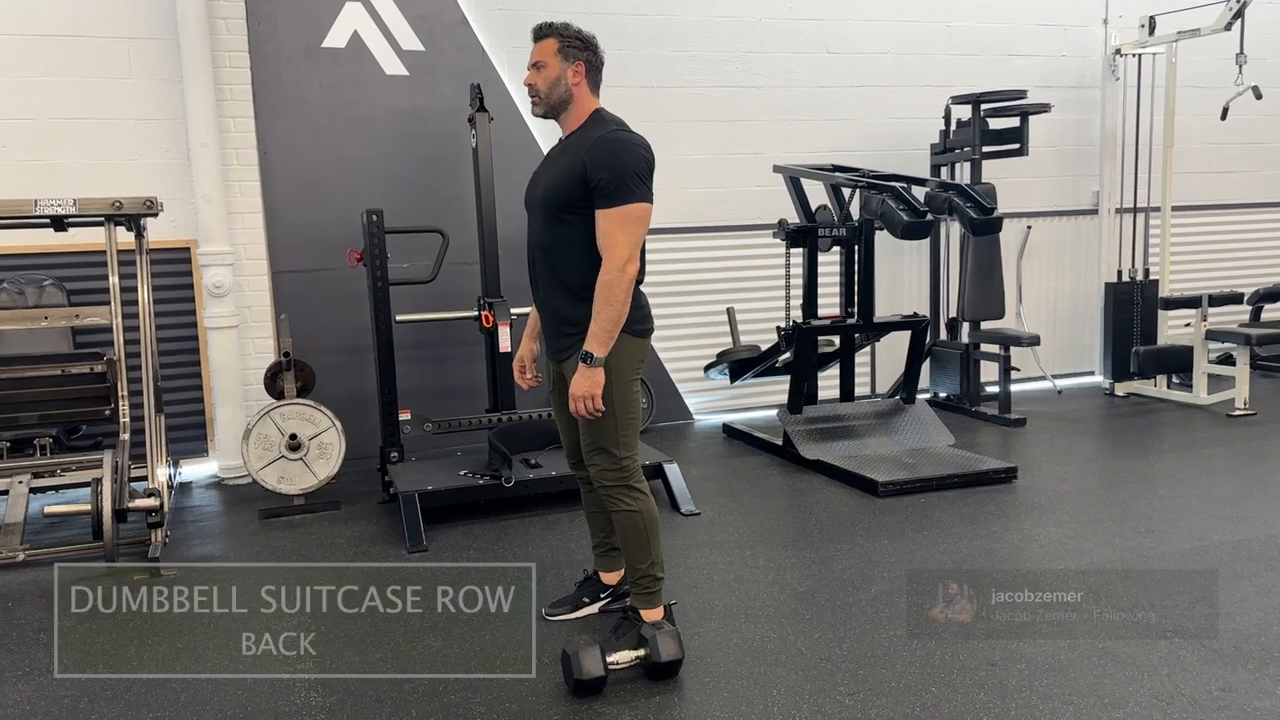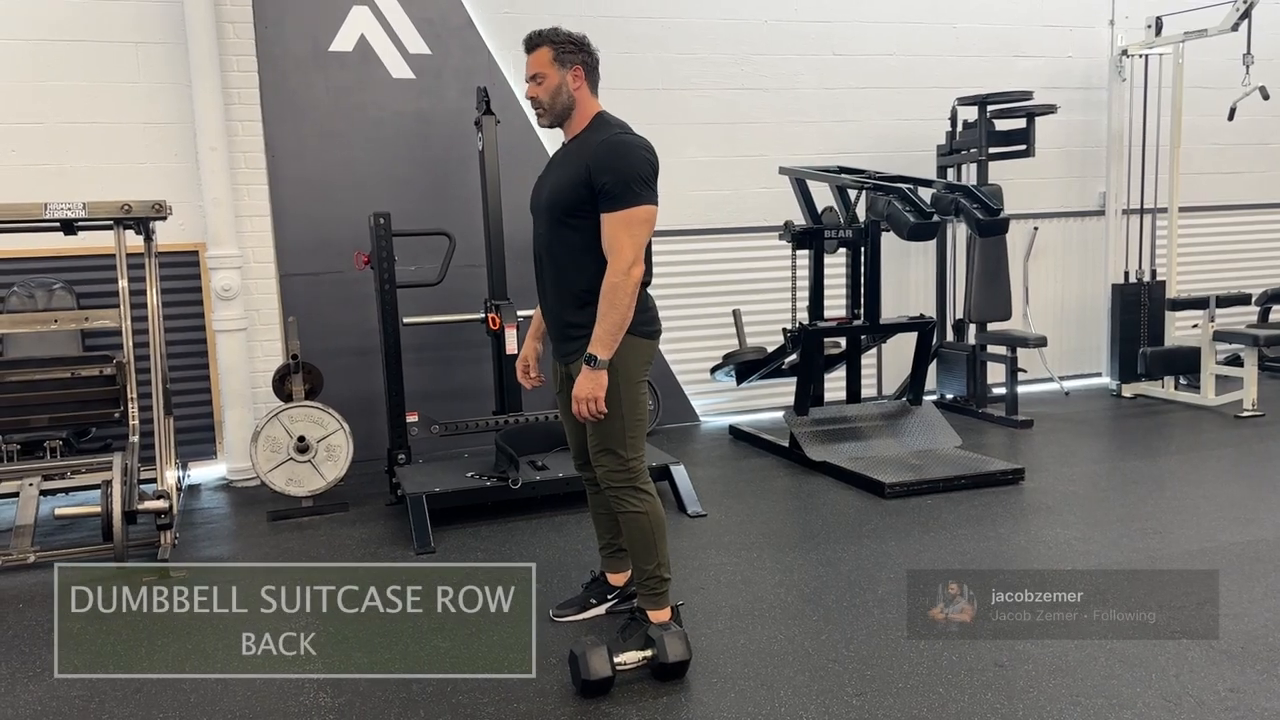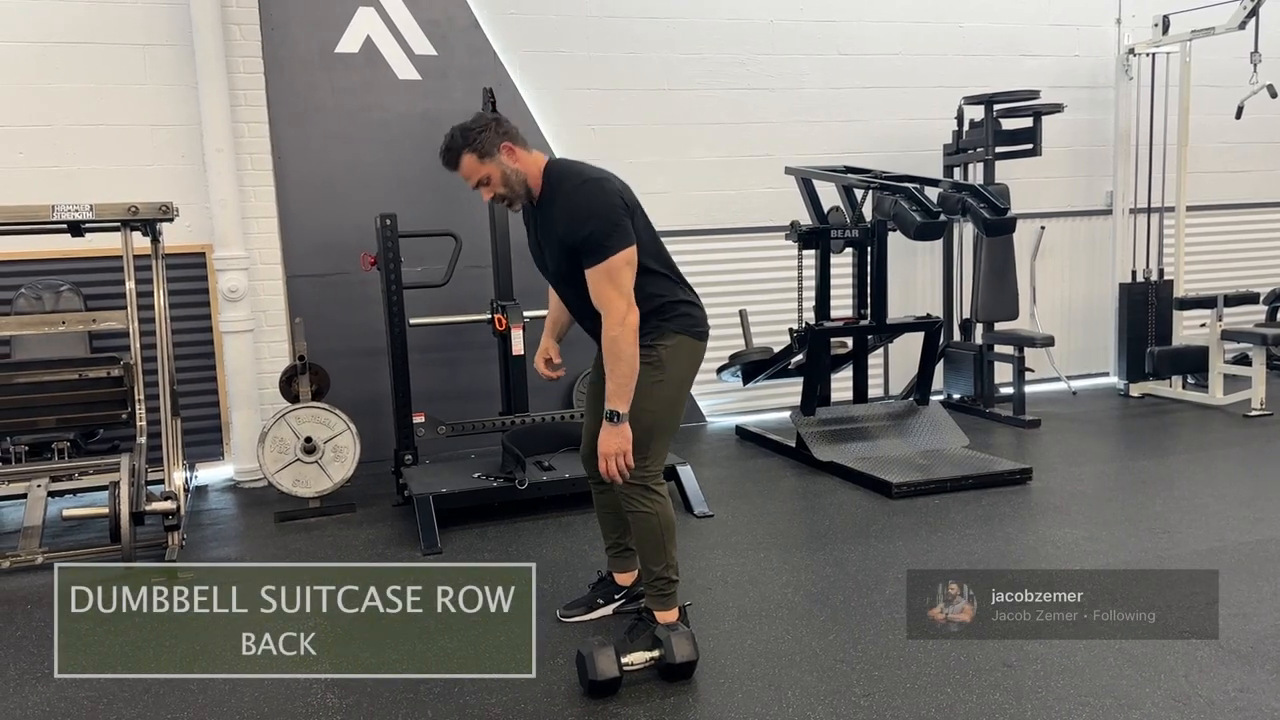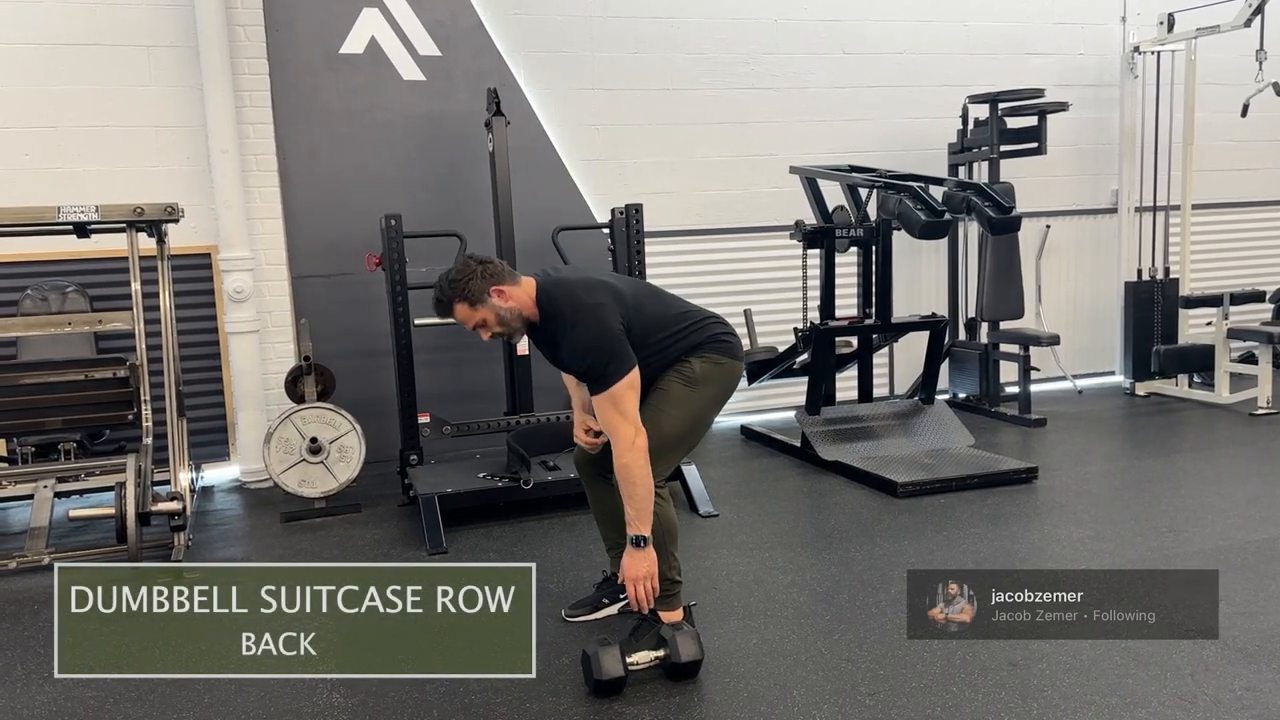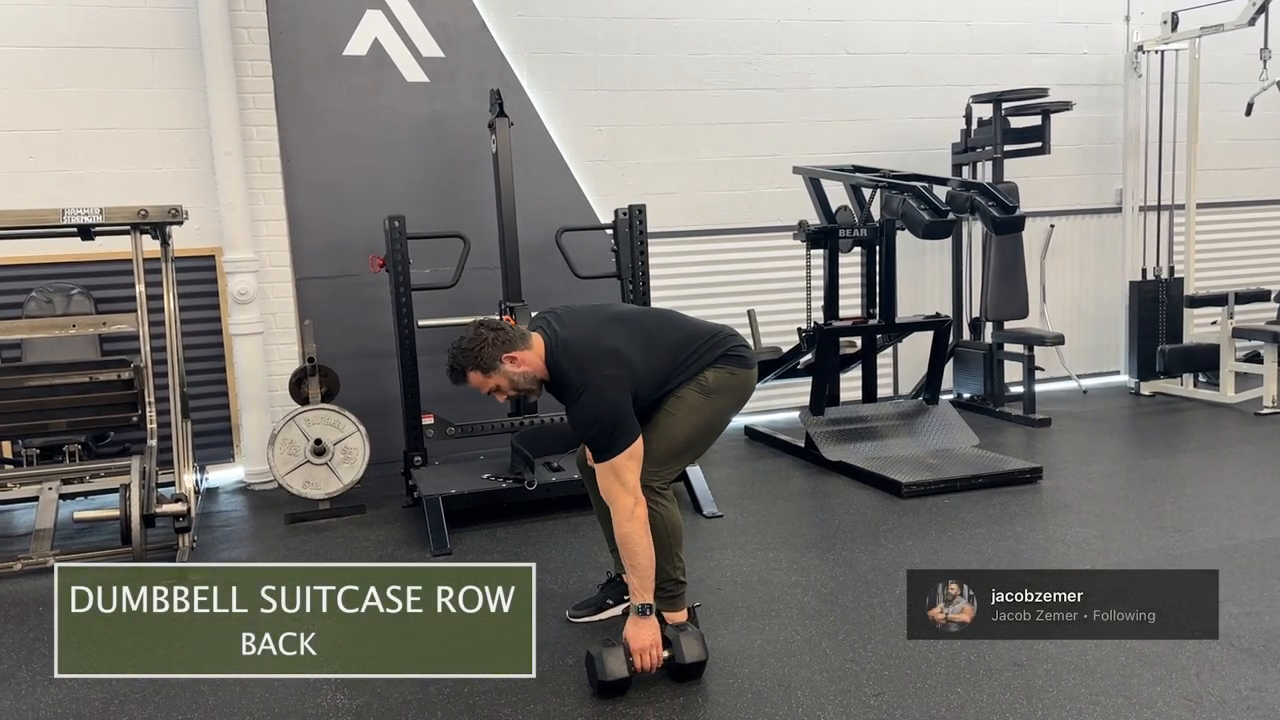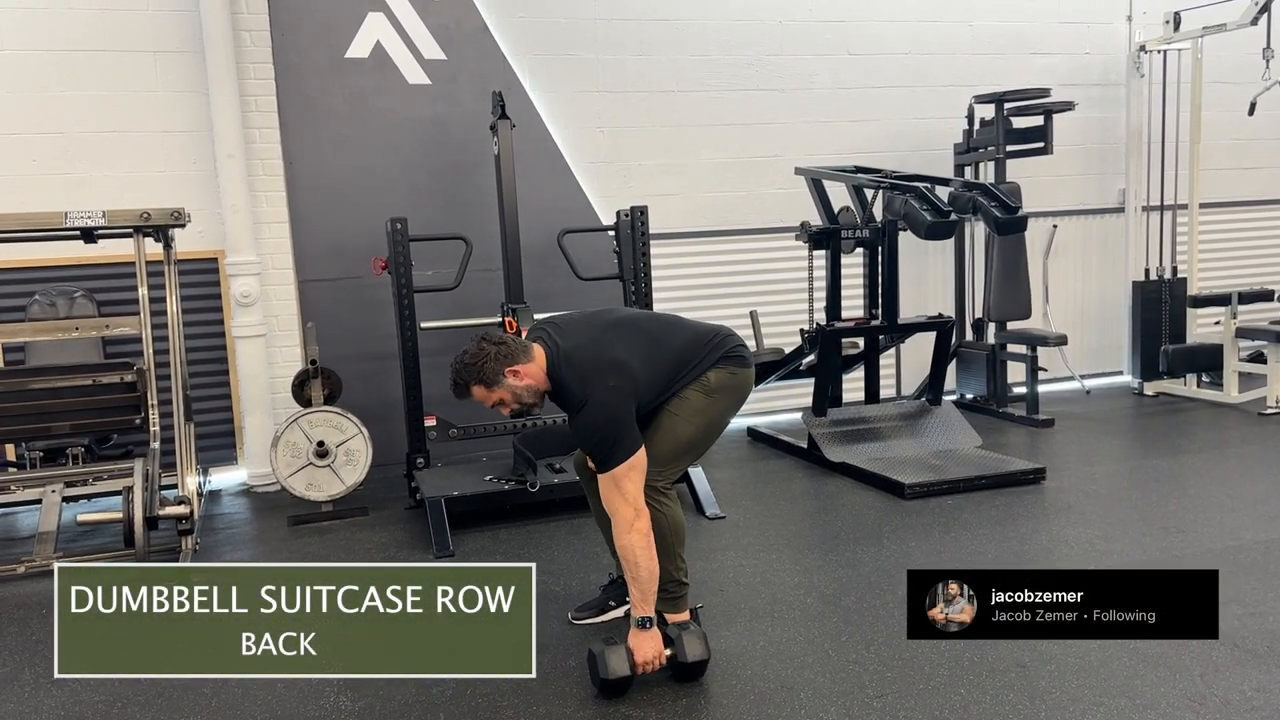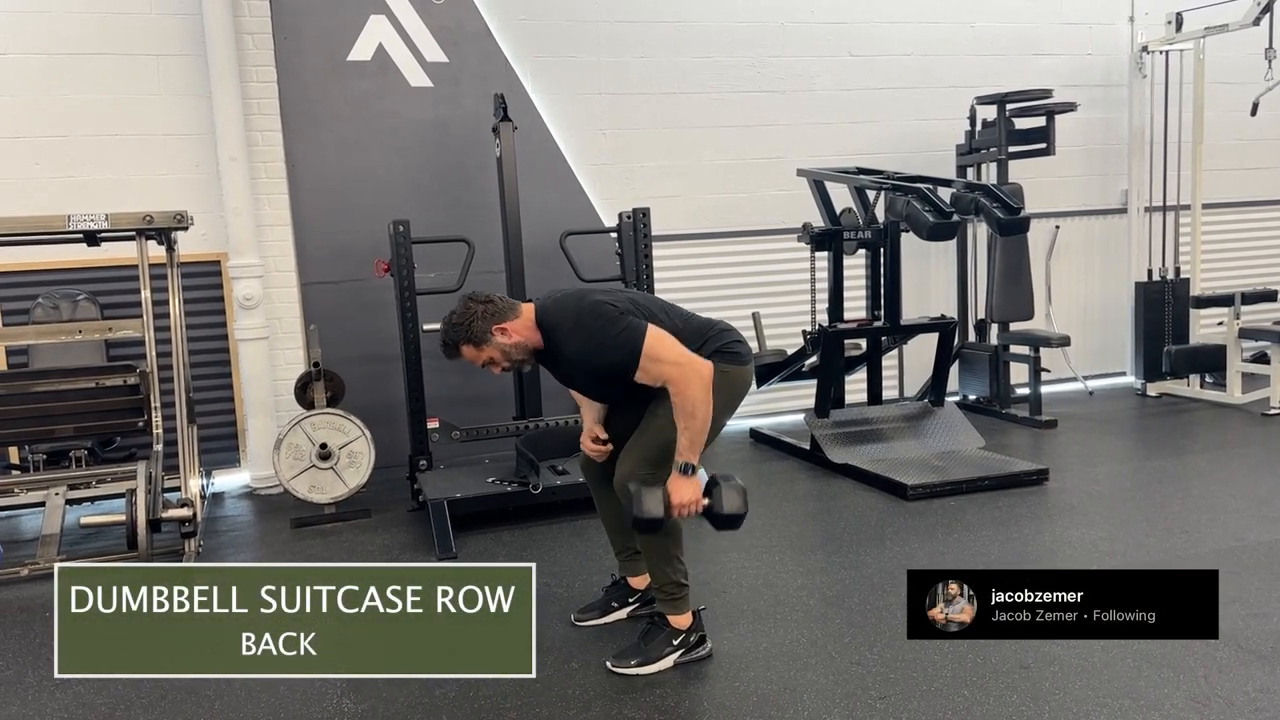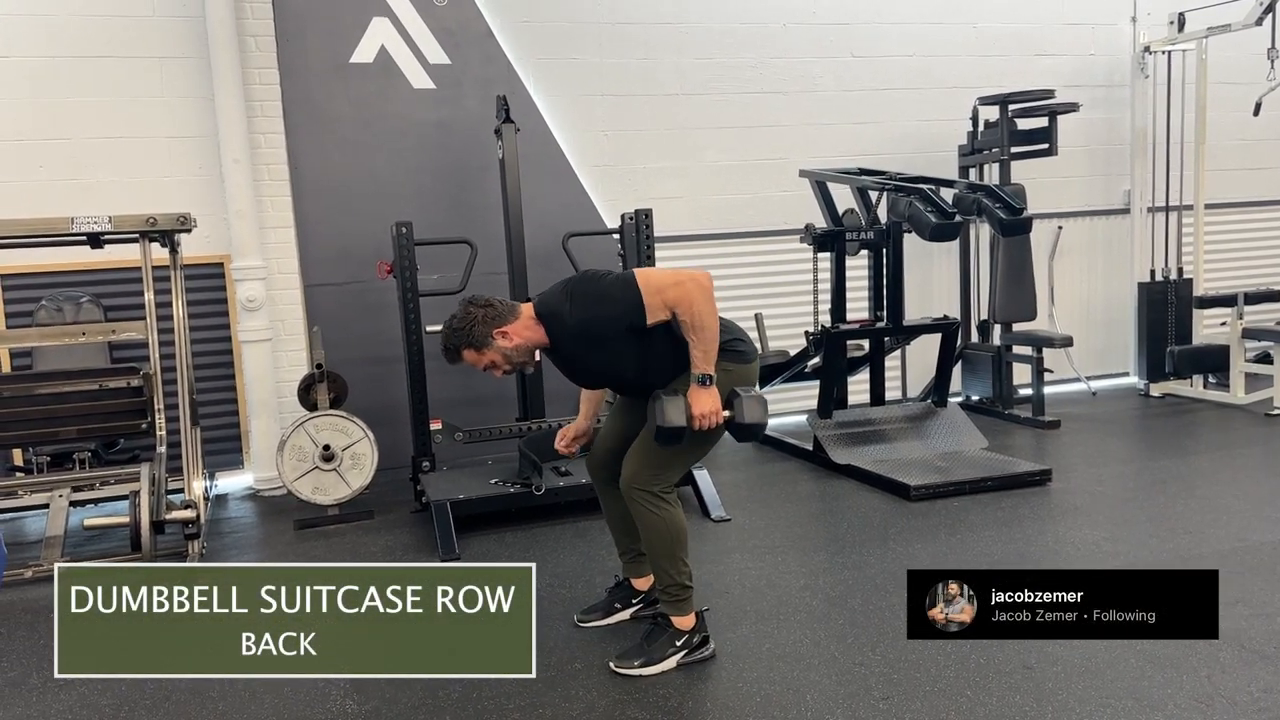
dt=0.4s
person 1, frame 1
left shoulder: (615, 148)
right shoulder: (564, 153)
left elbow: (620, 265)
left wrist: (593, 360)
right wrist: (533, 336)
left hip: (603, 344)
right hip: (566, 343)
left knee: (616, 475)
right knee: (585, 469)
left ankle: (651, 609)
right ankle: (611, 578)
person 1, frame 2
left shoulder: (619, 151)
right shoulder: (567, 155)
left elbow: (626, 267)
left wrist: (597, 363)
right wrist: (536, 336)
left hip: (611, 345)
right hip: (573, 343)
left knee: (622, 475)
right knee: (591, 469)
left ankle: (658, 612)
right ankle: (617, 580)
person 1, frame 3
left shoulder: (588, 198)
right shoulder: (535, 203)
left elbow: (621, 312)
left wrist: (616, 417)
right wrist: (550, 336)
left hip: (666, 337)
right hip: (627, 334)
left knee: (632, 470)
right knee: (598, 459)
left ankle: (666, 614)
right ankle: (625, 579)
person 1, frame 4
left shoulder: (584, 319)
right shoulder: (539, 299)
left elbow: (629, 440)
right elbow: (576, 362)
left wrist: (639, 542)
right wrist: (581, 412)
left hip: (708, 359)
right hip: (660, 360)
left knee: (642, 472)
right knee: (592, 461)
left ankle: (670, 616)
right ankle: (625, 579)
person 1, frame 5
left shoulder: (593, 385)
right shoulder: (539, 333)
left elbow: (627, 505)
left wrist: (642, 613)
right wrist: (594, 439)
left hip: (723, 368)
right hip: (677, 363)
left knee: (646, 478)
right knee: (593, 463)
left ankle: (674, 617)
right ankle: (630, 582)
person 1, frame 6
left shoulder: (598, 397)
right shoulder: (538, 344)
left elbow: (630, 516)
left wrist: (644, 625)
right wrist: (596, 440)
left hip: (722, 370)
right hip: (677, 366)
left knee: (651, 478)
right knee: (591, 465)
left ankle: (677, 621)
right ankle: (632, 584)
person 1, frame 7
left shoulder: (583, 328)
right shoulder: (544, 334)
left elbow: (694, 371)
right elbow: (585, 375)
left wrist: (685, 470)
right wrist: (593, 425)
left hip: (719, 366)
left knee: (638, 479)
right knee: (598, 465)
left ankle: (682, 627)
right ankle: (638, 587)
person 1, frame 8
left shoulder: (583, 304)
right shoulder: (552, 334)
left elbow: (696, 285)
left wrist: (703, 382)
right wrist: (583, 422)
left hip: (720, 361)
left knee: (643, 478)
right knee: (604, 465)
left ankle: (685, 628)
right ankle: (641, 588)
